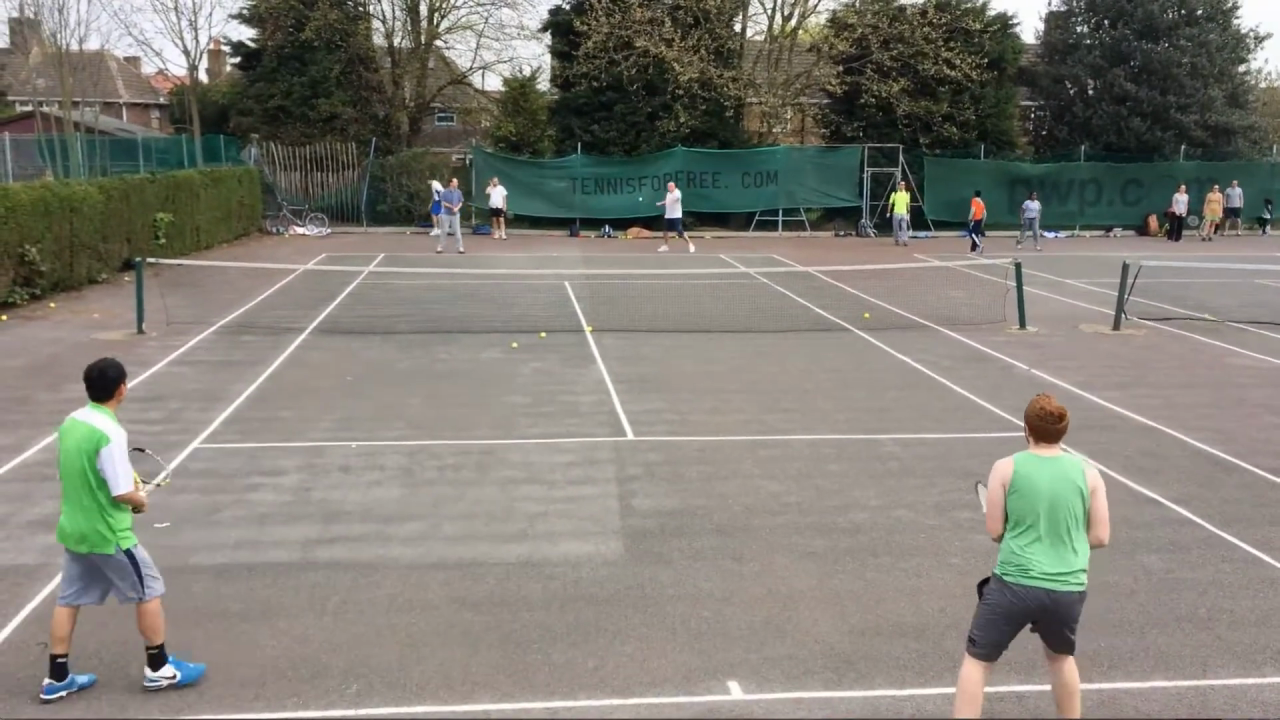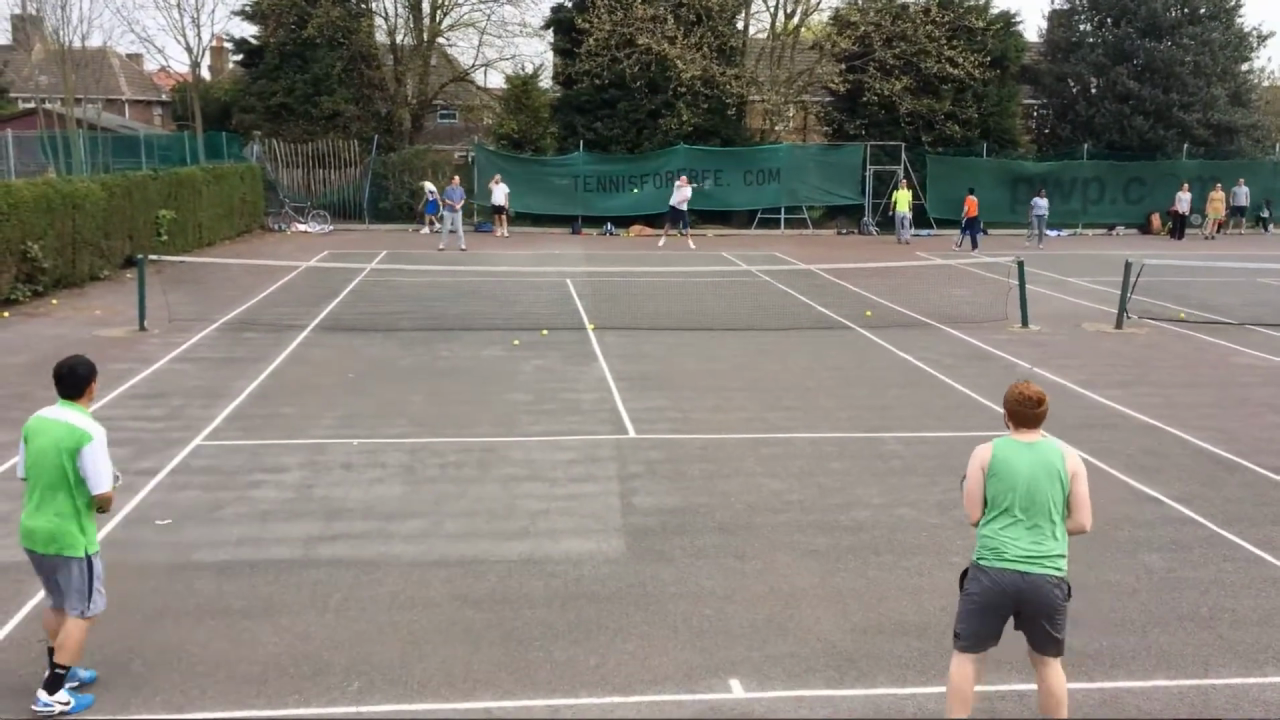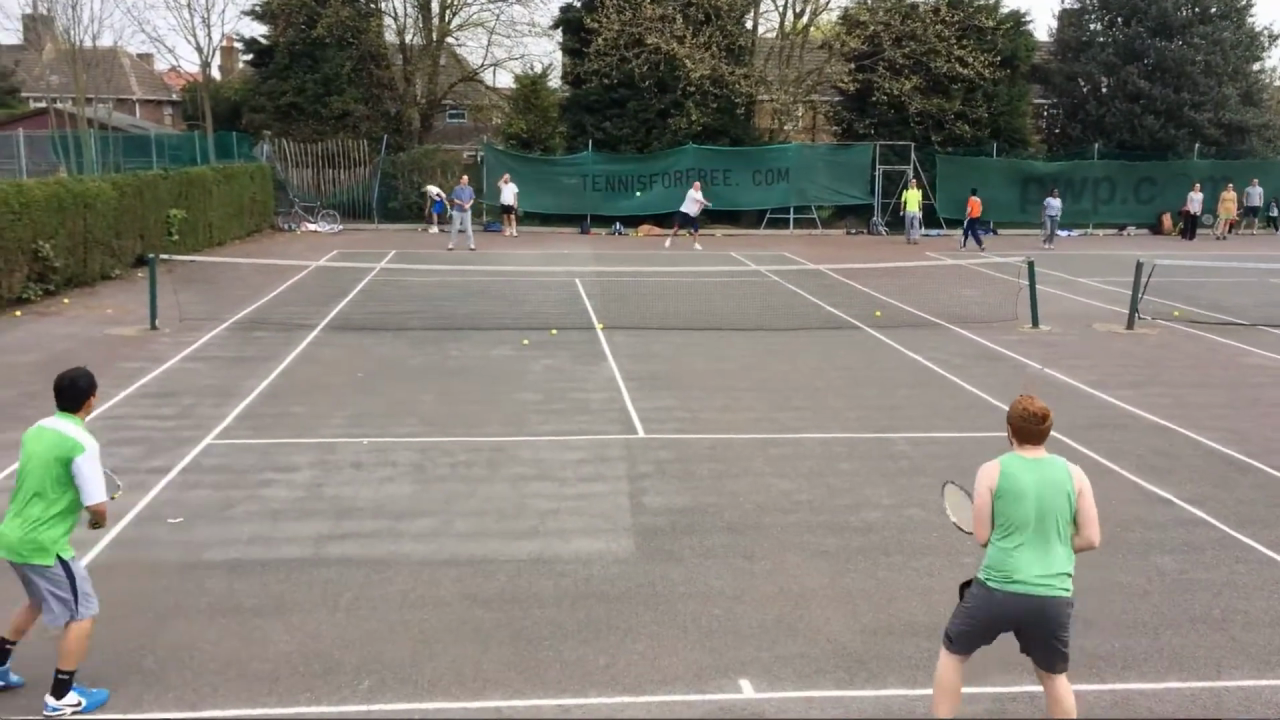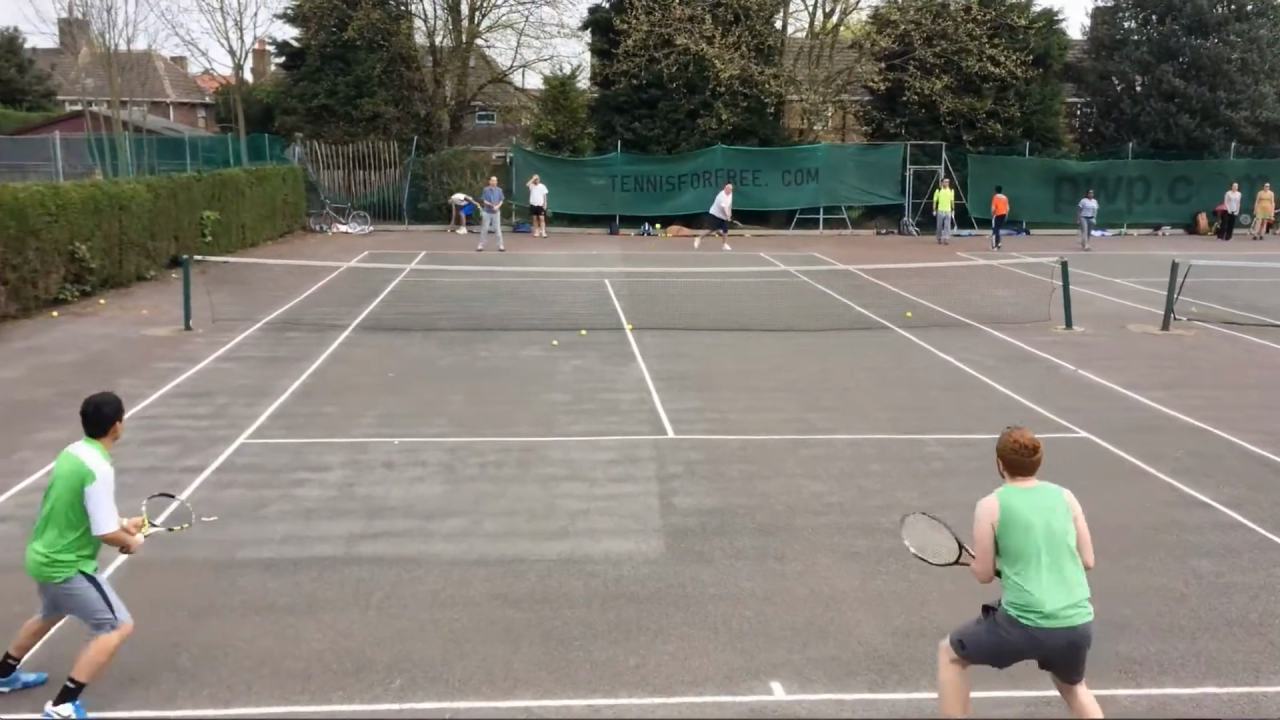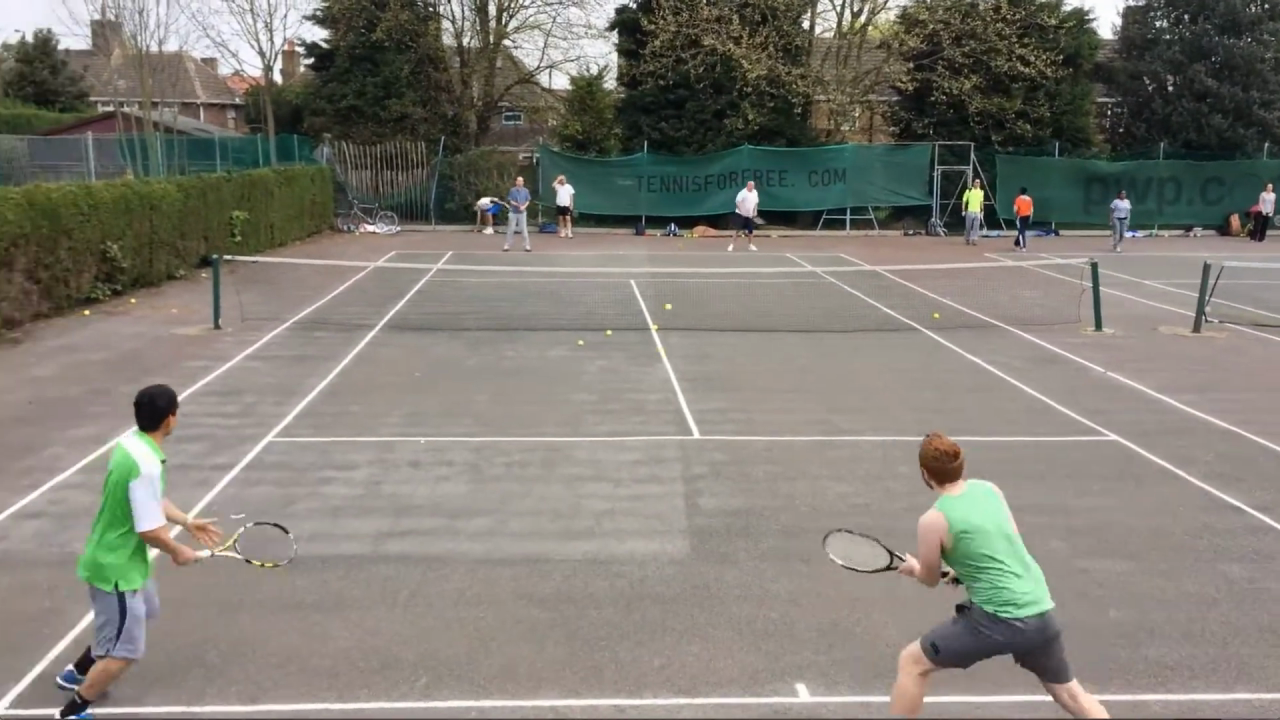
dt=0.2s
person 1, frame 1
left shoulder: (69, 423)
right shoulder: (110, 433)
right elbow: (122, 494)
right wrist: (139, 500)
left hip: (72, 530)
right hip: (108, 535)
left knee: (69, 600)
right knee: (149, 593)
left ankle: (57, 677)
right ankle: (158, 668)
person 1, frame 2
left shoulder: (35, 422)
right shoulder: (90, 431)
left elbow: (26, 476)
right elbow: (103, 493)
right wrist: (105, 504)
left hip: (34, 531)
right hip: (70, 536)
left knee: (59, 602)
right knee: (83, 611)
left ankle: (60, 673)
right ankle: (53, 692)
person 1, frame 3
left shoulder: (37, 430)
right shoulder: (81, 443)
right elbow: (96, 505)
left wrist: (66, 500)
right wrist: (100, 518)
right hip: (43, 545)
left knee: (41, 602)
right knee: (81, 615)
person 1, frame 4
left shoulder: (73, 453)
right shoulder: (98, 469)
right elbow: (106, 533)
left wrist: (122, 524)
right wrist: (129, 542)
left hip: (45, 555)
right hip: (66, 565)
left knee: (51, 615)
right knee: (118, 628)
person 1, frame 5
left shoulder: (128, 443)
right shoulder: (146, 465)
right elbow: (149, 530)
left wrist: (189, 522)
right wrist: (178, 551)
left hip: (105, 554)
right hip: (116, 568)
left knee: (130, 615)
right knee: (122, 651)
left ankle: (79, 671)
person 2, frame 1
left shoulder: (1006, 468)
right shoulder: (1088, 473)
left elbow: (995, 531)
right elbow: (1101, 537)
left hip: (1013, 584)
right hip: (1067, 590)
left knee: (976, 660)
right knee: (1059, 657)
person 2, frame 2
left shoulder: (985, 453)
right shoulder: (1069, 459)
left elbow: (974, 516)
right elbow: (1082, 523)
left hip: (992, 571)
right hip: (1047, 577)
left knee: (966, 656)
right knee: (1046, 661)
person 2, frame 3
left shoulder: (992, 471)
right shoulder: (1074, 475)
left elbow: (982, 537)
right elbow: (1091, 539)
left hip: (998, 590)
right hip: (1052, 596)
left knee: (952, 653)
right knee: (1053, 676)
person 2, frame 4
left shoulder: (991, 506)
right shoulder: (1065, 497)
left elbow: (984, 575)
right elbow: (1087, 560)
left wrist: (975, 563)
left hip: (1025, 621)
right hip: (1078, 623)
left knee: (950, 654)
right knee: (1073, 687)
person 2, frame 5
left shoulder: (933, 520)
right shoulder: (988, 489)
left elbow: (929, 579)
left wrist: (913, 568)
left hip: (999, 618)
right hip: (1041, 612)
left knee: (912, 662)
right knee: (1066, 691)
